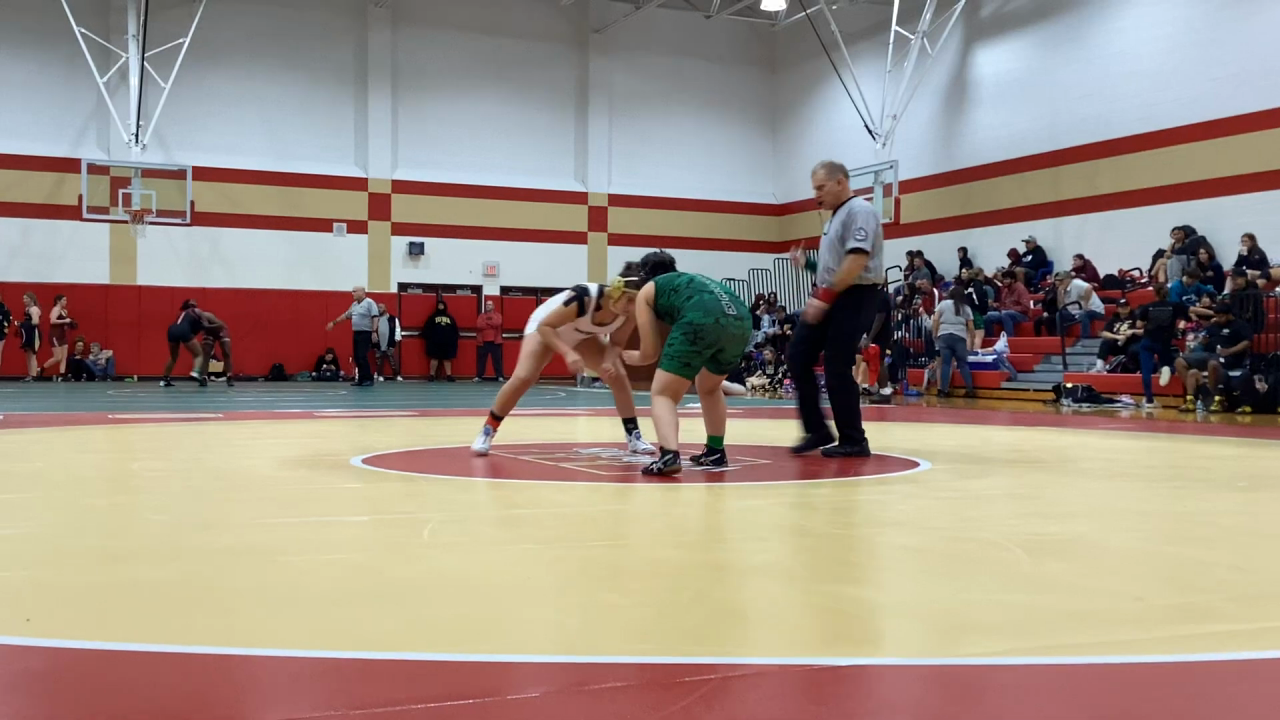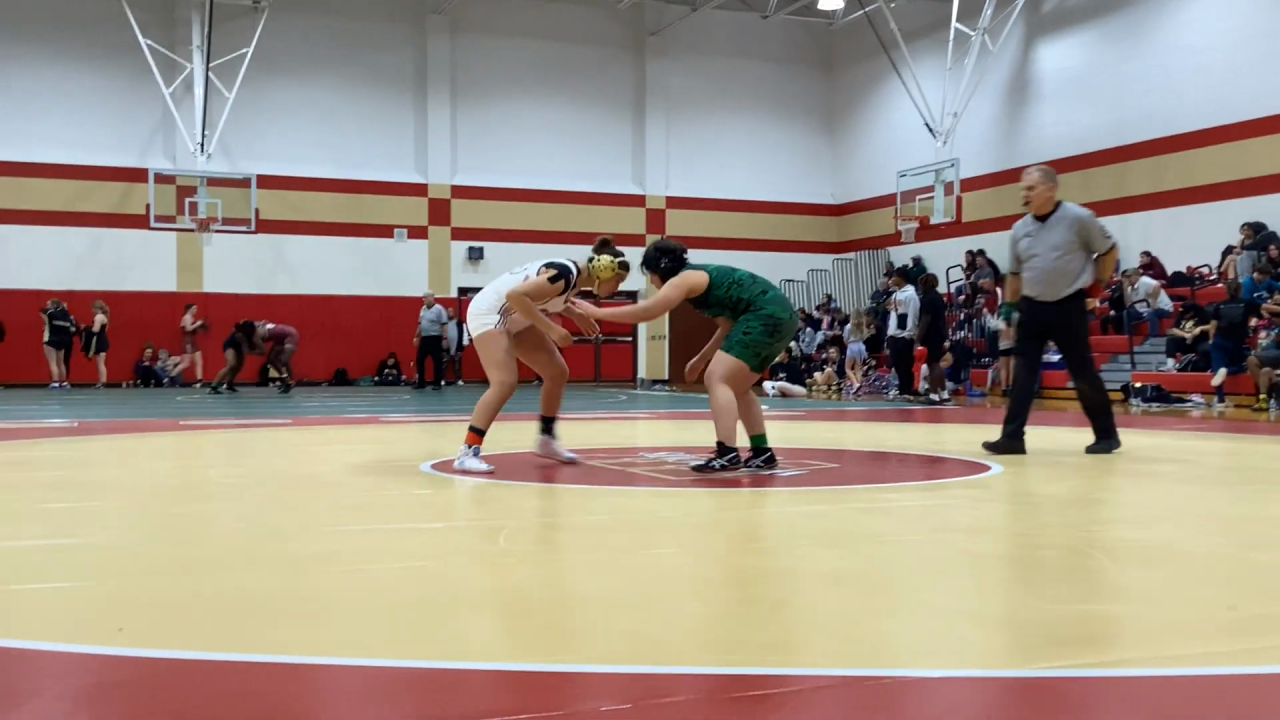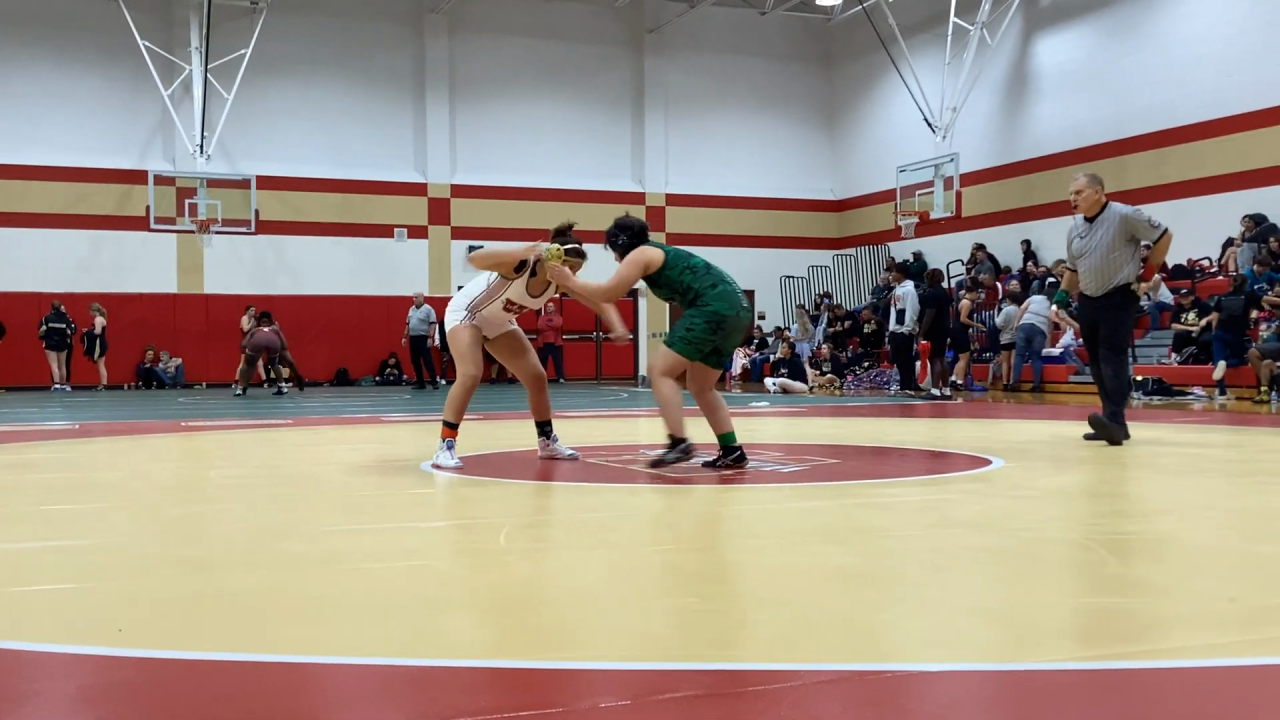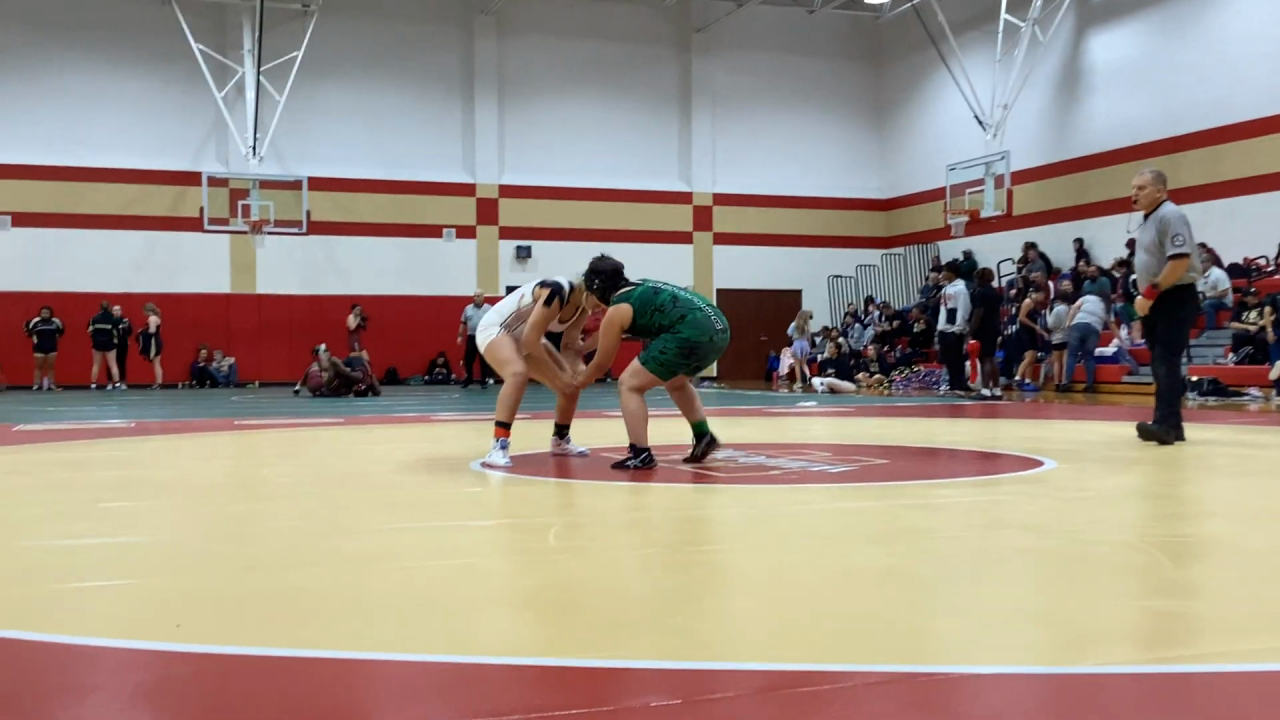
dt=1s
person 1, frame 1
left shoulder: (859, 211)
right shoulder: (835, 217)
left elbow: (857, 262)
left wrist: (823, 296)
right wrist: (809, 263)
left hip: (853, 301)
right hip: (829, 301)
left knee: (837, 370)
right knee: (797, 359)
left ankle: (853, 441)
right ankle: (816, 430)
person 1, frame 2
left shoulder: (1079, 218)
right shoulder: (1020, 229)
left elbow: (1109, 251)
right elbow: (1015, 273)
left wrist: (1096, 287)
right wrist: (1007, 309)
left hip: (1069, 307)
right hip: (1032, 308)
left knee: (1082, 374)
right knee: (1023, 371)
left ankle: (1106, 435)
right ankle: (1012, 437)
person 1, frame 3
left shoulder: (1124, 215)
right shoulder: (1075, 229)
left elbow: (1163, 237)
left wrist: (1147, 274)
left hip: (1119, 298)
right hip: (1087, 301)
left knee: (1112, 359)
right knee: (1097, 363)
left ankle: (1113, 420)
right ankle: (1114, 423)
person 1, frame 4
left shoulder: (1170, 216)
right shoulder: (1145, 221)
left elbow: (1180, 261)
left wrist: (1150, 292)
right wrist: (1145, 294)
left hip: (1175, 299)
right hip: (1154, 302)
left knee: (1166, 361)
right knee: (1160, 363)
left ankle: (1164, 423)
right ankle: (1172, 425)
person 2, frame 1
left shoulder: (646, 291)
right shoulder: (690, 282)
left elbow: (651, 351)
left wrist: (636, 358)
left hip: (701, 320)
right hip: (740, 320)
left knee: (662, 393)
right knee: (708, 388)
left ankle: (670, 456)
right ankle: (715, 452)
person 2, frame 2
left shoulder: (684, 280)
right shoulder: (700, 277)
left elbow: (645, 312)
right elbow: (730, 322)
left wrist: (597, 312)
right wrist: (704, 357)
left hip: (767, 315)
right hip: (781, 315)
left knee: (717, 379)
right knee: (738, 387)
left ankle: (727, 453)
right ankle: (762, 453)
person 2, frame 3
left shoulder: (642, 255)
right shoulder: (666, 256)
left elbow: (607, 293)
left wrist: (570, 281)
left hip: (715, 308)
right hip: (737, 309)
left knee: (660, 371)
right knee: (701, 387)
left ankle: (679, 443)
right ankle: (732, 451)
person 2, frame 4
left shoulder: (616, 311)
right shoulder: (642, 287)
left elbow: (604, 363)
left wrist: (580, 380)
left hip: (691, 334)
right hip: (717, 330)
left knee: (630, 385)
right knee: (676, 381)
left ankle: (640, 453)
right ankle: (703, 438)
person 3, frame 1
left shoulder: (630, 313)
right shoulder: (584, 297)
left elbow: (617, 344)
right elbow: (544, 327)
left wrist: (609, 361)
right wrist: (569, 353)
left hip: (584, 335)
right hip: (544, 328)
left knee: (617, 378)
right knee: (523, 378)
left ankle: (634, 437)
right ankle: (486, 432)
person 3, frame 2
left shoulder: (576, 277)
right shoulder: (565, 275)
right elbow: (515, 296)
left wrist: (577, 314)
right wrist: (550, 328)
left hip: (512, 319)
right hip: (488, 312)
left knee: (558, 373)
right knee: (505, 383)
left ankle: (547, 440)
right ankle: (467, 453)
person 3, frame 3
left shoulder: (561, 281)
right shoulder: (523, 264)
left elbow: (599, 304)
right elbow: (475, 258)
left wrist: (617, 326)
right wrist: (519, 253)
left hip: (500, 323)
right hip: (465, 313)
left knee: (536, 378)
right knee: (470, 375)
left ankle: (547, 442)
right ankle: (445, 447)
person 3, frame 4
left shoulder: (584, 310)
right shoulder: (556, 290)
left elbow: (569, 347)
right elbow: (530, 338)
right wrist: (557, 375)
left hip: (528, 337)
right hip: (495, 329)
left knee: (572, 385)
right knee: (518, 376)
left ankle: (560, 440)
right ankle: (498, 447)
